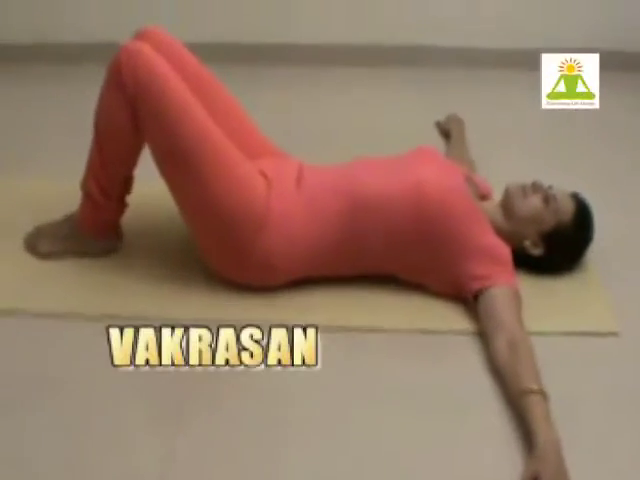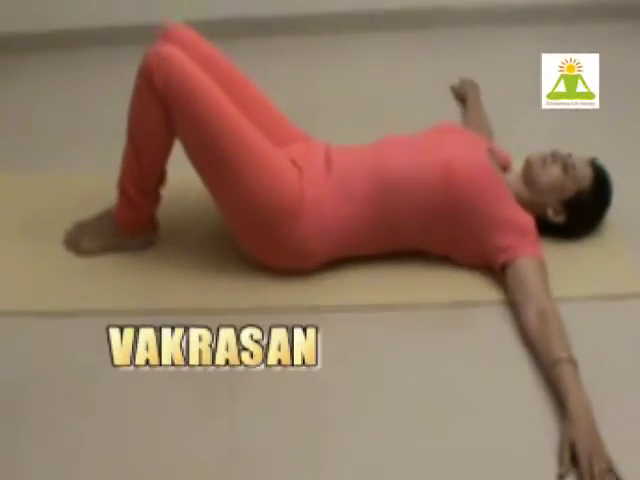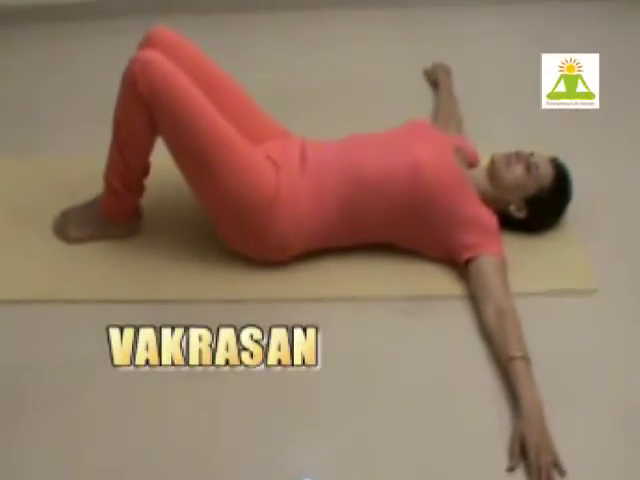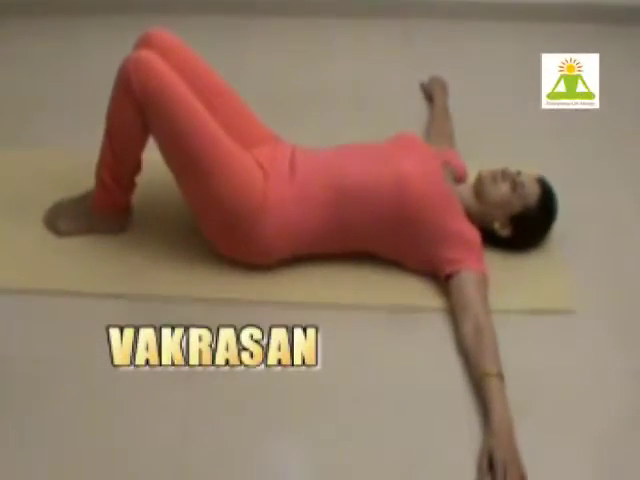
dt=0.5s
person 1, frame 1
left shoulder: (488, 256)
right shoulder: (472, 191)
left elbow: (507, 339)
right wrist: (456, 127)
left hip: (257, 230)
right hip: (277, 178)
left knee: (134, 64)
right knee: (150, 41)
left ankle: (94, 227)
right ankle: (98, 219)
person 1, frame 2
left shoulder: (512, 228)
right shoulder: (489, 158)
left elbow: (538, 310)
right elbow: (473, 124)
left wrist: (578, 410)
right wrist: (471, 91)
left hip: (292, 216)
right hip: (306, 163)
left knee: (162, 66)
right knee: (175, 41)
left ankle: (131, 224)
right ankle: (135, 213)
person 1, frame 3
left shoulder: (477, 226)
right shoulder: (458, 153)
left elbow: (497, 309)
right elbow: (445, 115)
left wrist: (530, 410)
right wrist: (443, 78)
left hip: (270, 210)
right hip: (283, 154)
left knee: (146, 70)
right knee: (158, 41)
left ankle: (116, 212)
right ankle: (120, 201)
person 1, frame 4
left shoulder: (459, 242)
right shoulder: (448, 167)
left elbow: (474, 320)
right elbow: (437, 129)
left wrist: (499, 421)
right wrist: (438, 92)
left hip: (255, 214)
right hip: (272, 160)
left knee: (141, 69)
right knee: (154, 42)
left ankle: (106, 208)
right ankle: (112, 196)
